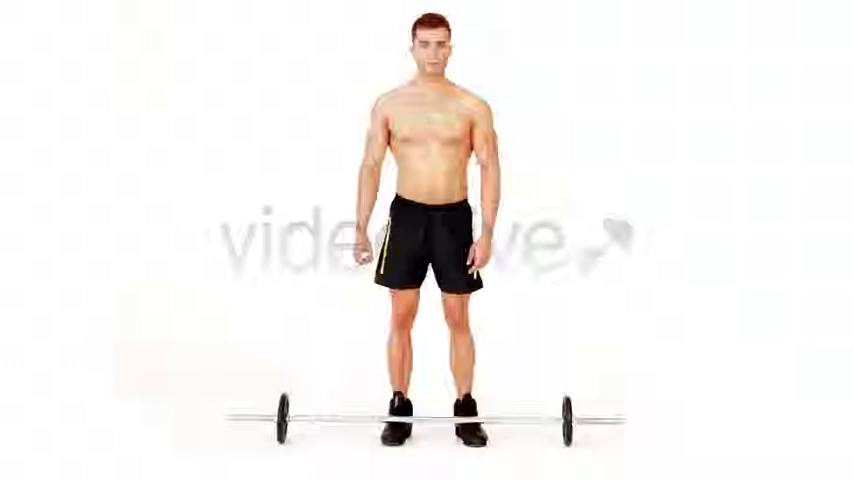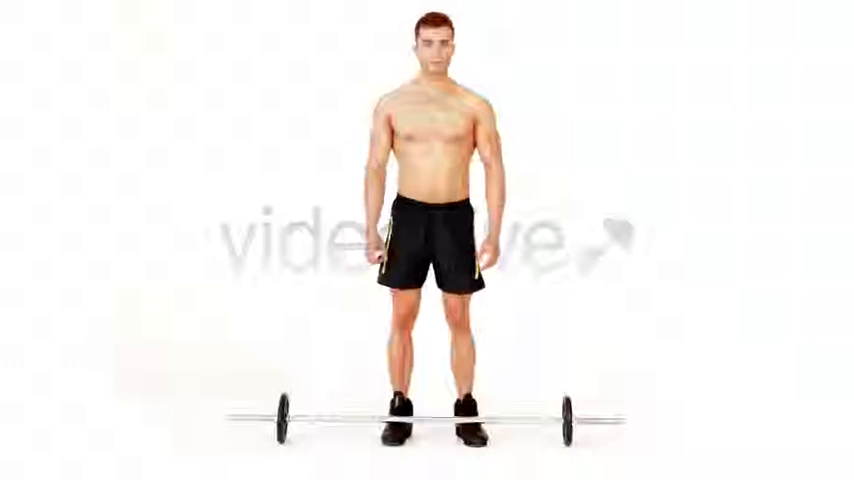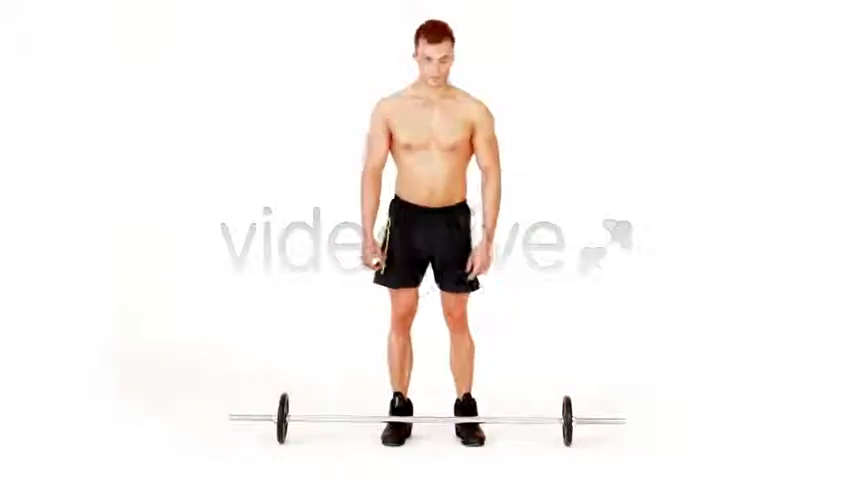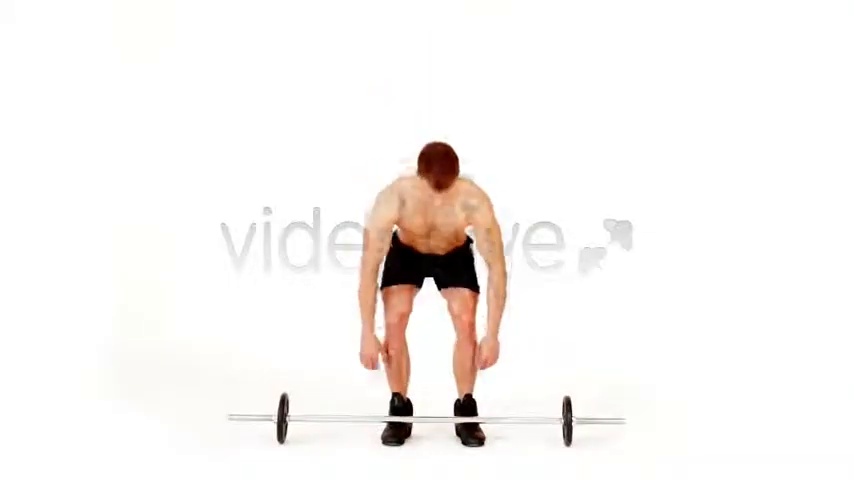
dt=0.5s
person 1, frame 1
left shoulder: (473, 107)
right shoulder: (388, 104)
left elbow: (490, 170)
right elbow: (370, 167)
left wrist: (486, 233)
right wrist: (360, 230)
left hip: (455, 219)
right hip: (407, 216)
left knee: (458, 319)
right knee: (401, 318)
left ankle: (466, 409)
right ankle: (399, 408)
person 1, frame 2
left shoulder: (476, 106)
right shoulder: (390, 104)
left elbow: (493, 169)
right elbow: (375, 168)
left wrist: (493, 234)
right wrist: (372, 230)
left hip: (456, 218)
right hip: (408, 216)
left knee: (458, 319)
right knee: (401, 319)
left ankle: (465, 409)
right ankle: (399, 409)
person 1, frame 3
left shoulder: (474, 111)
right shoulder: (389, 108)
left elbow: (492, 175)
right elbow: (371, 173)
left wrist: (486, 240)
right wrist: (368, 236)
left hip: (453, 221)
right hip: (405, 219)
left knee: (457, 319)
right knee: (401, 318)
left ankle: (465, 409)
right ankle: (399, 409)
person 1, frame 4
left shoulder: (475, 201)
right shoulder: (392, 199)
left elbow: (497, 268)
right elbow: (369, 267)
left wrist: (492, 335)
right wrist: (367, 334)
left hip: (454, 254)
right hip: (406, 252)
left knee: (465, 322)
right knee: (394, 320)
left ankle: (466, 409)
right ankle: (399, 409)
